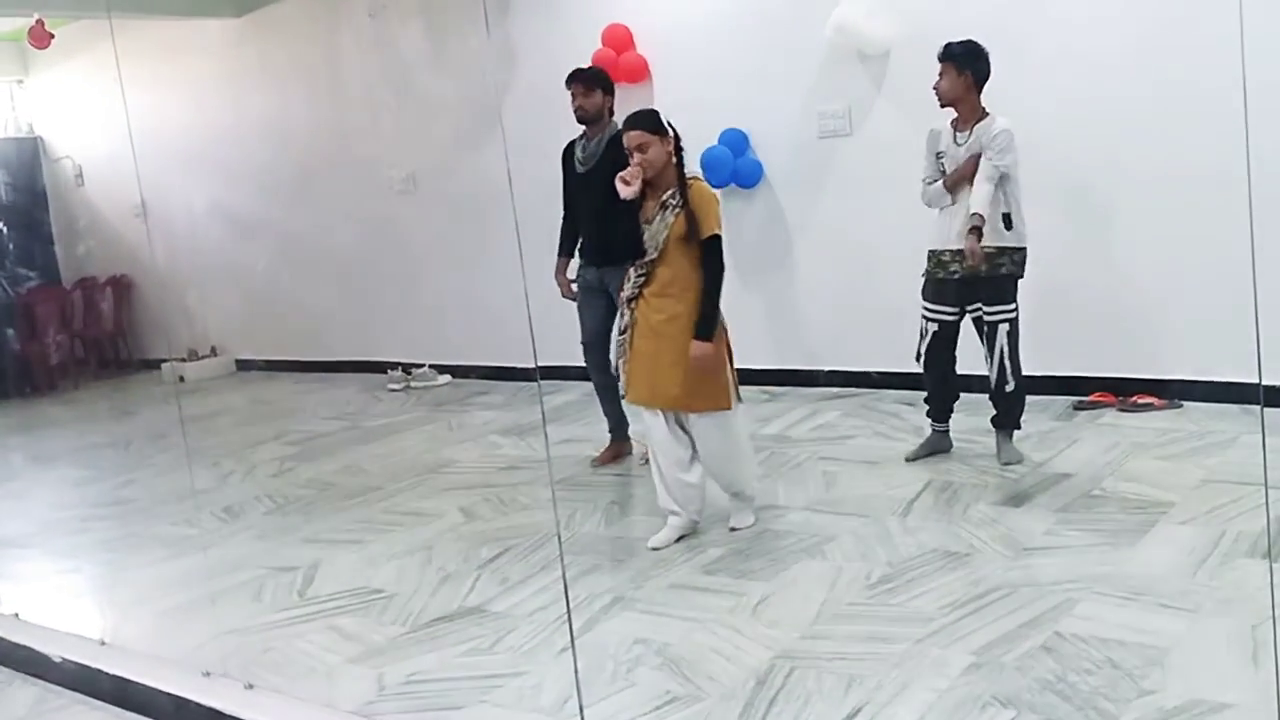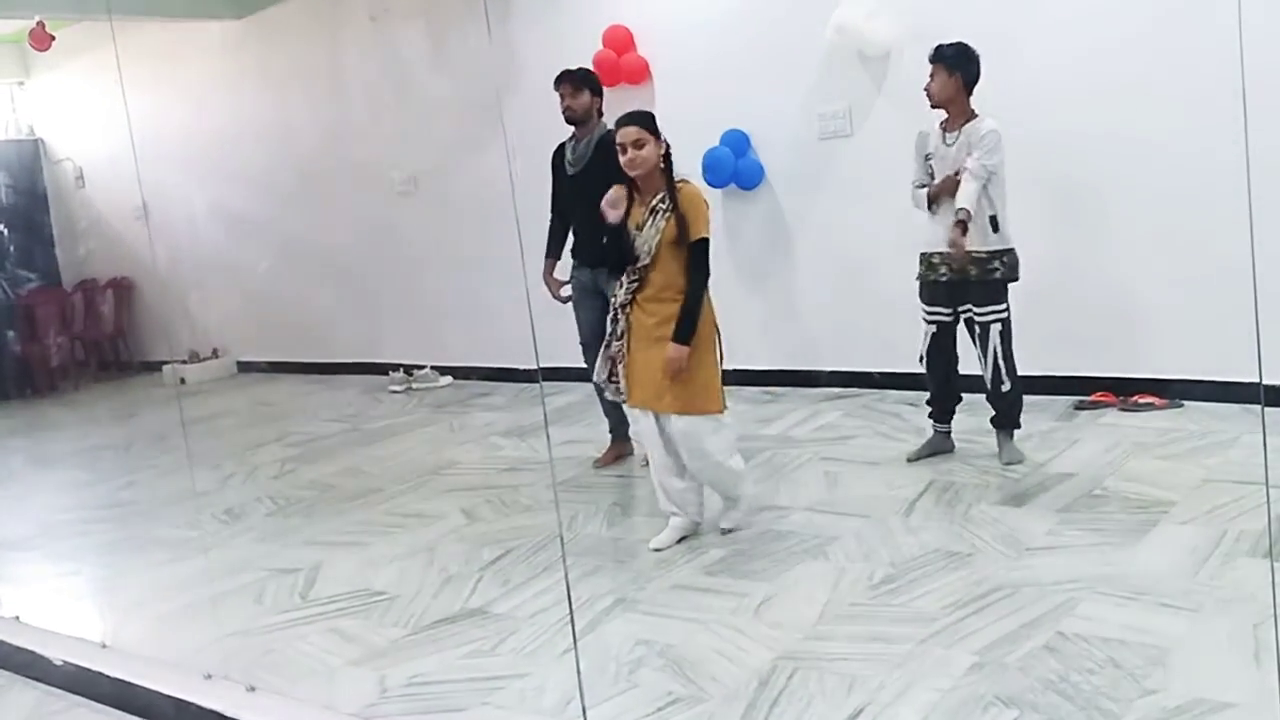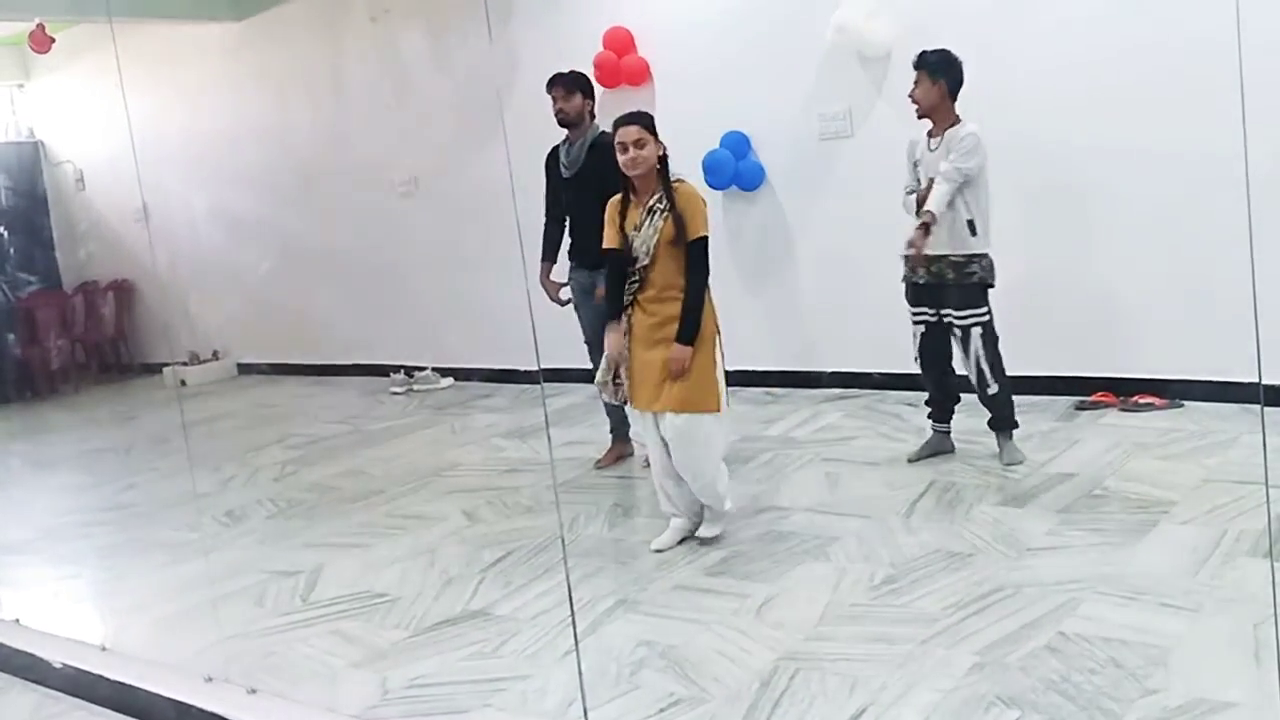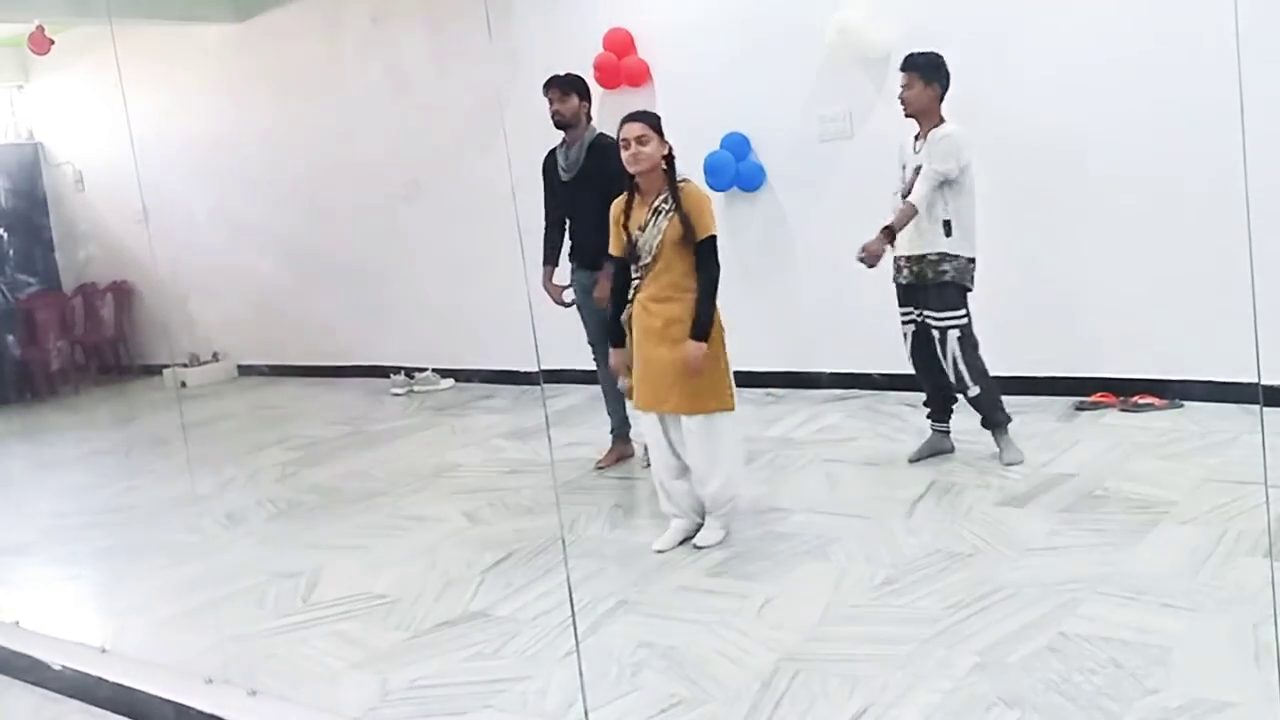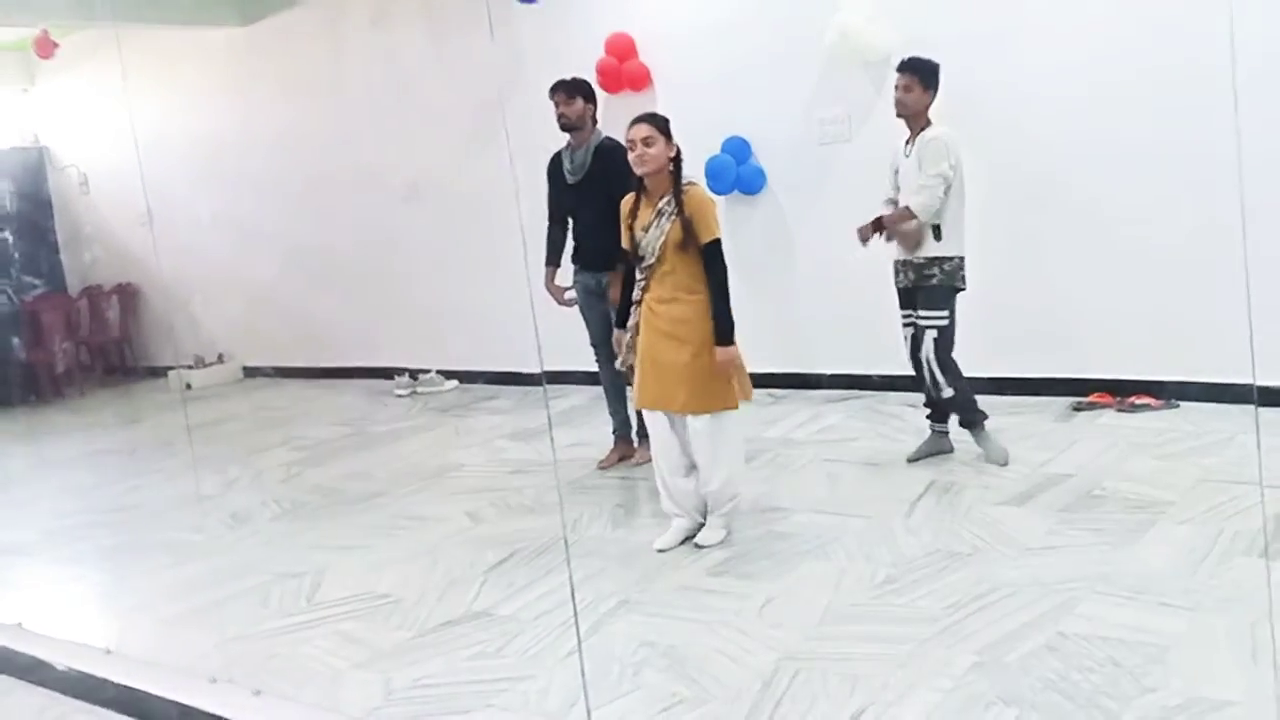
dt=0.2s
person 1, frame 1
left shoulder: (696, 194)
right shoulder: (638, 197)
left elbow: (714, 266)
left wrist: (705, 332)
right wrist: (626, 202)
left hip: (690, 322)
right hip: (648, 326)
left knee: (710, 421)
right knee: (660, 426)
left ankle: (742, 495)
right ankle: (681, 512)
person 1, frame 2
left shoulder: (686, 197)
right shoulder: (623, 202)
left elbow: (699, 271)
left wrist: (683, 336)
right wrist: (613, 224)
left hip: (684, 325)
right hip: (641, 329)
left knee: (692, 425)
right knee: (654, 428)
left ankle: (731, 491)
right ankle: (682, 513)
person 1, frame 3
left shoulder: (684, 197)
right shoulder: (617, 208)
left elbow: (699, 271)
right elbow: (615, 273)
left wrist: (685, 337)
right wrist: (613, 325)
left hip: (686, 327)
right hip: (642, 330)
left knee: (687, 426)
right knee: (655, 430)
left ankle: (714, 506)
right ankle: (682, 514)
person 1, frame 4
left shoulder: (690, 197)
right shoulder: (622, 208)
left elbow: (709, 269)
right elbow: (620, 276)
left wrist: (700, 334)
right wrist: (616, 341)
left hip: (690, 326)
right hip: (647, 330)
left knee: (702, 427)
right knee: (658, 429)
left ankle: (716, 513)
right ankle: (683, 515)
person 1, frame 5
left shoulder: (693, 199)
right shoulder: (631, 206)
left elbow: (717, 271)
left wrist: (725, 337)
right wrist: (621, 324)
left hip: (696, 326)
right hip: (653, 329)
left knee: (706, 424)
right knee: (664, 428)
left ankle: (718, 512)
right ankle: (684, 514)
person 2, frame 1
left shoulder: (998, 132)
right shoulder: (936, 136)
left elbow: (985, 184)
left wrist: (974, 234)
right wrist: (957, 177)
left hip: (994, 258)
right hip: (944, 258)
left knee: (1002, 351)
right knee: (934, 349)
left ankle: (1005, 434)
right ankle: (939, 430)
person 2, frame 2
left shoulder: (986, 133)
right shoulder: (926, 139)
left elbow: (973, 184)
left wrist: (961, 229)
right wrist: (941, 188)
left hip: (982, 259)
right hip: (935, 260)
left knee: (995, 351)
right knee: (936, 351)
left ankle: (1005, 434)
right ankle: (941, 431)
person 2, frame 3
left shoulder: (967, 137)
right shoulder: (916, 146)
left elbow: (946, 187)
left wrist: (923, 232)
right wrist: (923, 196)
left hip: (962, 262)
right hip: (923, 265)
left knee: (980, 352)
right knee: (930, 352)
left ankle: (1004, 434)
right ankle: (941, 432)
person 2, frame 4
left shoulder: (949, 138)
right shoulder: (909, 147)
left elbow: (923, 194)
left wrist: (884, 237)
right wrist: (907, 189)
left hip: (946, 263)
right hip: (910, 263)
left knee: (957, 352)
right knee: (922, 353)
left ankle: (1000, 431)
right ankle: (940, 431)
person 2, frame 5
left shoulder: (938, 140)
right shoulder: (901, 151)
left elbow: (928, 203)
right elbow: (892, 203)
left wrist: (877, 226)
right wrist: (898, 225)
left hip: (939, 264)
right hip: (909, 265)
left knee: (933, 354)
right knee: (920, 355)
left ankle: (978, 428)
right ankle: (940, 432)
person 3, frame 1
left shoulder: (625, 148)
right shoulder: (571, 153)
left elbow: (640, 214)
right wrist: (562, 267)
left hip: (626, 267)
right hip: (590, 270)
right knee: (594, 353)
right ankle: (618, 437)
person 3, frame 2
left shoulder: (615, 148)
right shoulder: (561, 155)
left wrist: (627, 269)
right wrist: (549, 269)
left hip: (619, 268)
right hip: (583, 271)
right knee: (593, 353)
right ankle: (619, 437)
person 3, frame 3
left shoulder: (608, 149)
right shoulder: (554, 158)
right wrist: (546, 271)
right hip: (581, 271)
right knee: (598, 353)
right ankle: (620, 438)
person 3, frame 4
left shoulder: (606, 150)
right shoulder: (552, 161)
right elbow: (554, 221)
left wrist: (610, 273)
right wrist: (548, 275)
right hip: (582, 272)
right knee: (602, 353)
right ankle: (620, 439)
person 3, frame 5
left shoulder: (612, 153)
right shoulder: (557, 163)
right elbow: (557, 223)
left wrist: (624, 274)
right wrist: (550, 275)
left hip: (620, 271)
right hip: (586, 274)
right knee: (605, 355)
left ankle: (646, 436)
right ankle: (622, 439)
